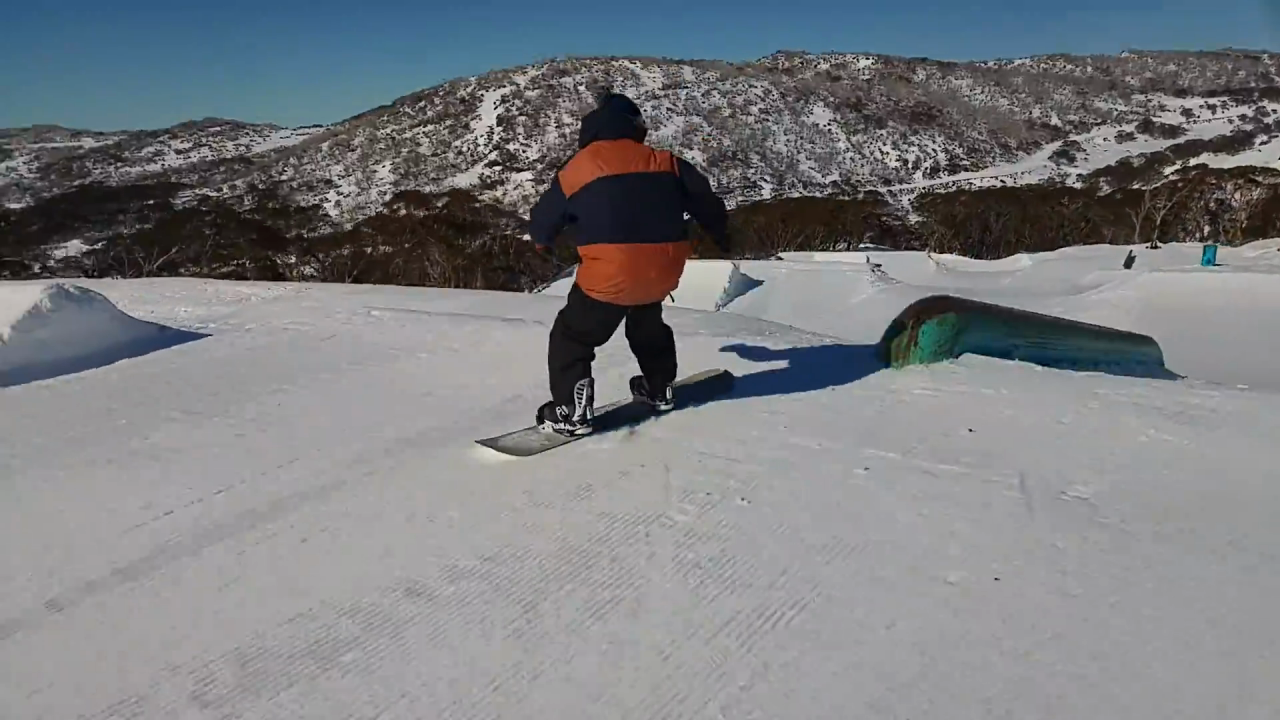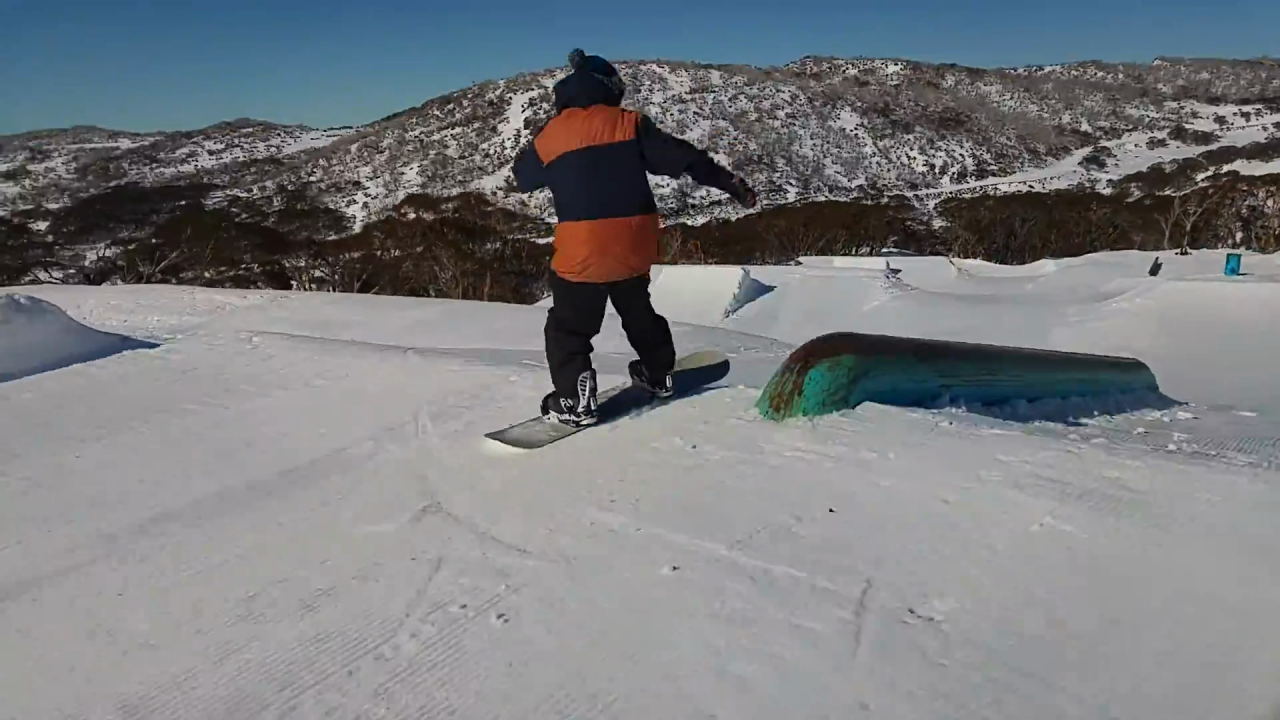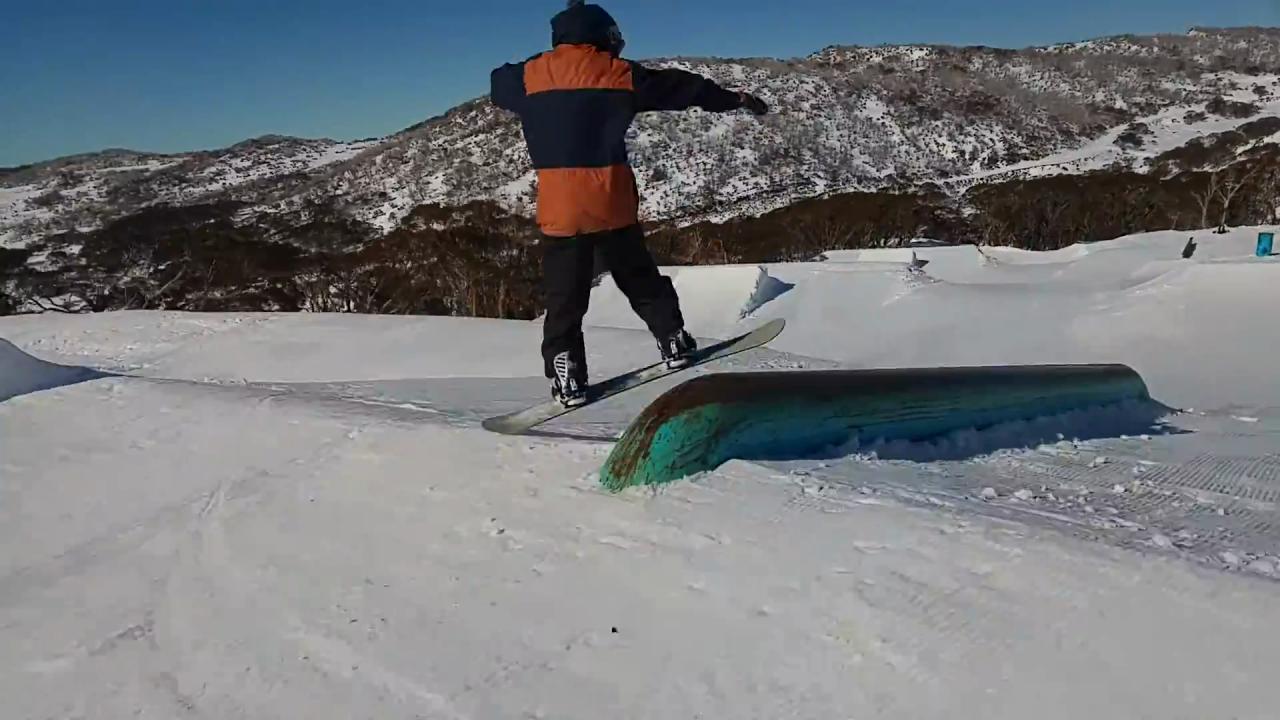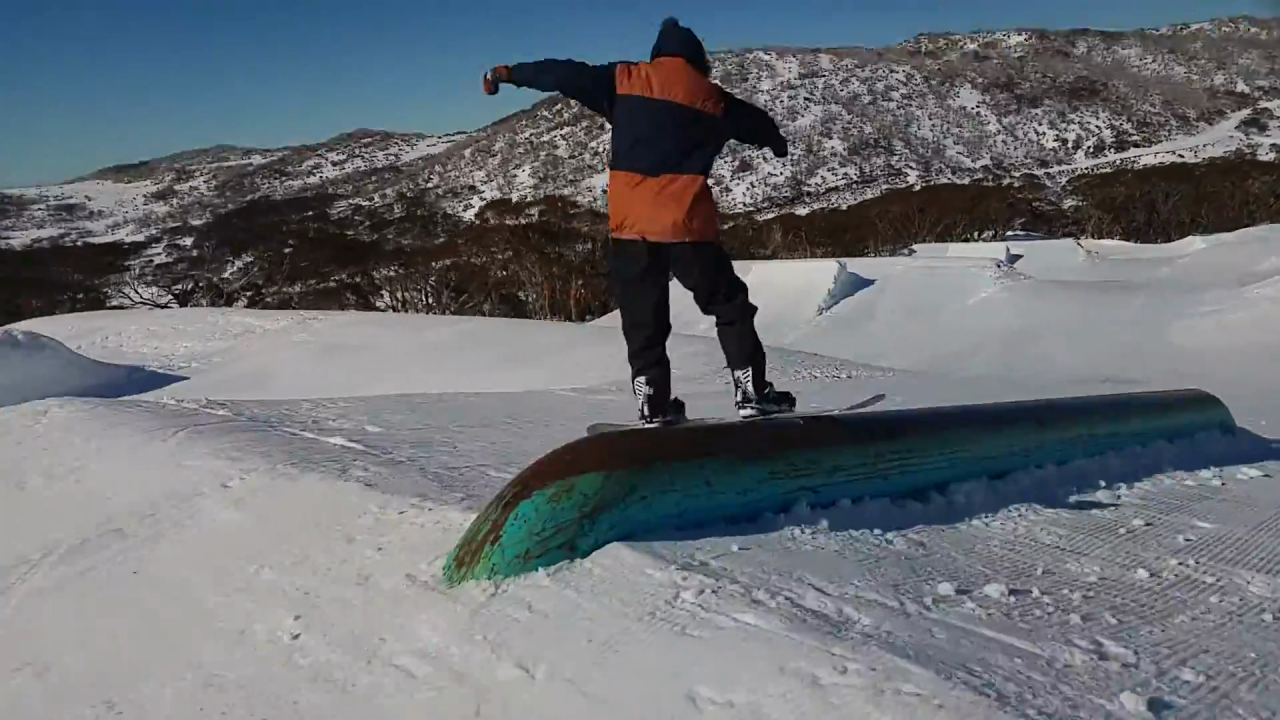
dt=0.2s
person 1, frame 1
left shoulder: (573, 173)
right shoulder: (663, 160)
left elbow: (543, 223)
right elbow: (705, 202)
left wrist: (542, 239)
right wrist: (722, 235)
left hip: (608, 274)
right hip: (662, 269)
left knee: (571, 336)
right knee: (647, 326)
left ankle: (571, 410)
right ankle: (660, 388)
person 1, frame 2
left shoulder: (548, 138)
right shoulder: (630, 124)
left elbow: (524, 175)
right elbow: (682, 157)
right wrist: (732, 182)
left hip: (582, 251)
right hip: (634, 244)
left knee: (567, 328)
right knee: (636, 310)
left ankle: (575, 401)
right ankle: (658, 376)
person 1, frame 3
left shoulder: (531, 73)
right shoulder: (619, 73)
left elbow: (501, 86)
right elbow: (683, 86)
right wrist: (737, 98)
left hip: (559, 205)
right hip: (611, 199)
left knee: (563, 297)
right knee: (638, 275)
left ankle: (568, 380)
right ankle: (673, 342)
person 1, frame 4
left shoulder: (624, 79)
right shoulder: (713, 96)
left elbow: (564, 73)
right elbow: (754, 121)
left wrist: (508, 73)
right wrist: (777, 141)
left hip: (631, 216)
right hip: (686, 215)
left knee: (643, 315)
right knee: (726, 299)
left ankle: (653, 400)
right ankle: (751, 388)
